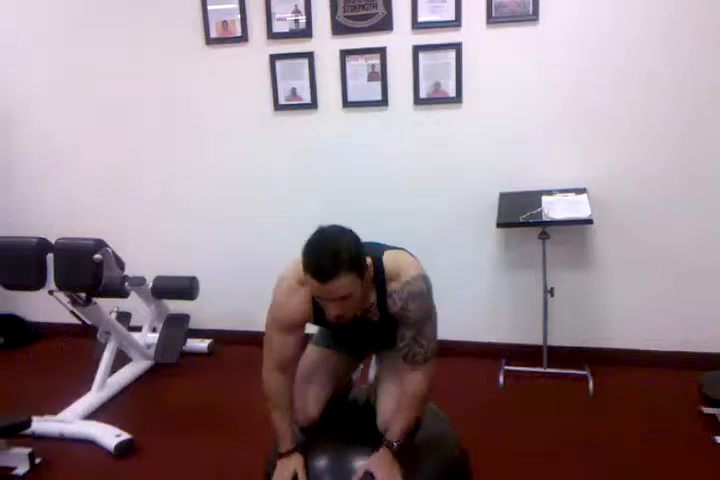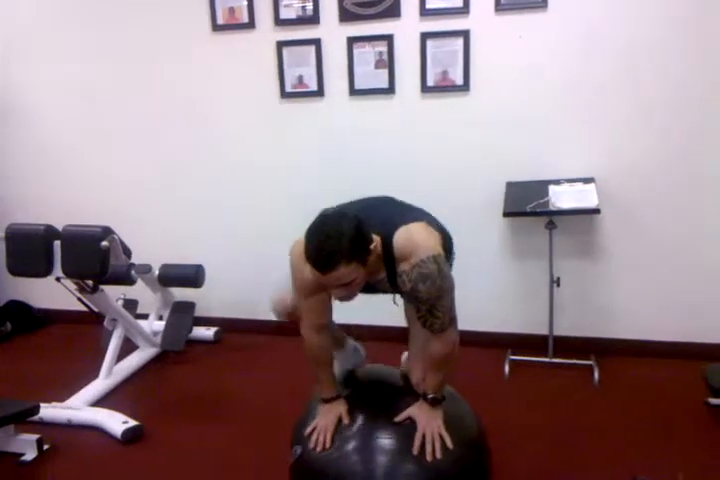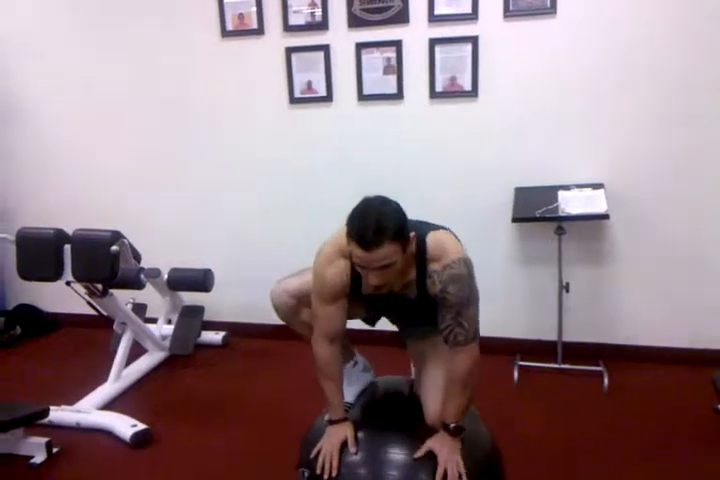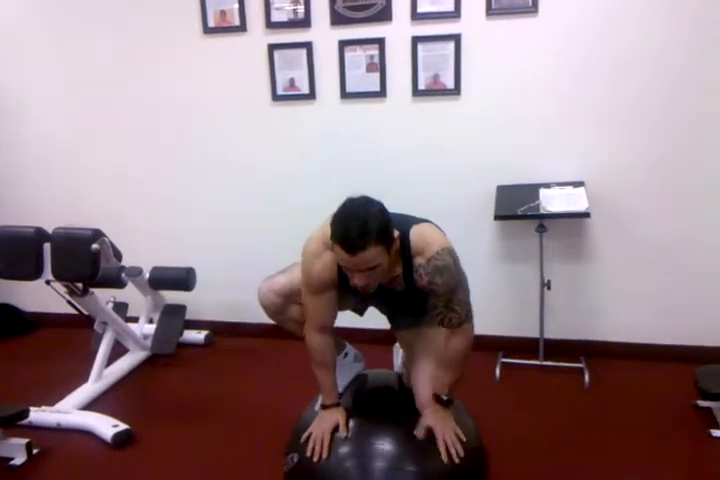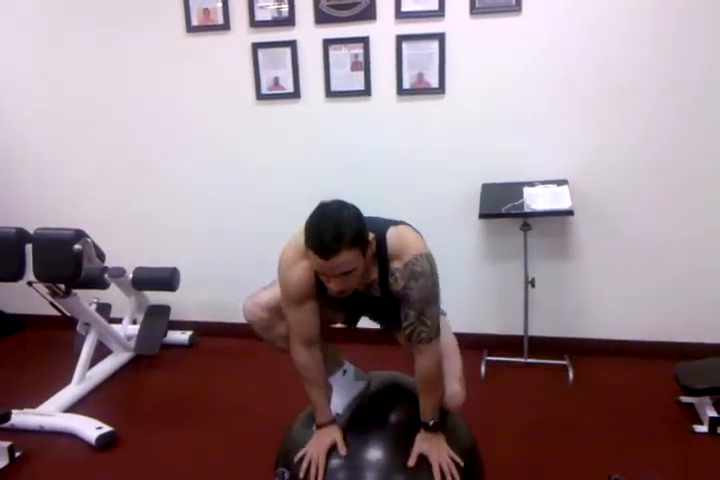
dt=1s
person 1, frame 1
left shoulder: (406, 284)
right shoulder: (292, 290)
left elbow: (419, 371)
right elbow: (277, 370)
left wrist: (390, 451)
right wrist: (287, 452)
left hip: (394, 333)
right hip: (338, 334)
left knee: (391, 424)
right knee: (305, 416)
left ankle: (381, 384)
right ankle: (343, 384)
person 1, frame 2
left shoulder: (420, 260)
right shoulder: (307, 255)
left elbow: (444, 336)
right elbow: (315, 330)
left wrist: (430, 402)
right wrist: (330, 398)
left hip: (408, 262)
right hip: (355, 266)
left knee: (420, 377)
right knee: (285, 307)
left ankle: (411, 362)
right ankle: (347, 354)
person 1, frame 3
left shoulder: (448, 263)
right shoulder: (333, 258)
left elbow: (464, 352)
right elbow: (326, 340)
left wrist: (450, 432)
right wrist: (337, 419)
left hip: (426, 313)
right hip: (367, 299)
left knee: (438, 418)
right knee: (283, 296)
left ankle: (424, 376)
right ankle: (355, 369)
person 1, frame 4
left shoulder: (432, 256)
right shoulder: (319, 252)
left elbow: (460, 331)
right elbow: (318, 330)
left wrist: (442, 404)
right wrist: (330, 404)
left hip: (416, 300)
left knee: (428, 404)
right knee: (270, 294)
left ankle: (408, 363)
right ankle: (345, 359)
person 1, frame 5
left shoulder: (409, 260)
right shoulder: (295, 260)
left elbow: (426, 349)
right elbow: (305, 345)
left wrist: (430, 429)
right wrist: (324, 423)
left hip: (397, 301)
right hip: (344, 306)
left knee: (452, 396)
right knee: (256, 311)
right ankle: (343, 377)
